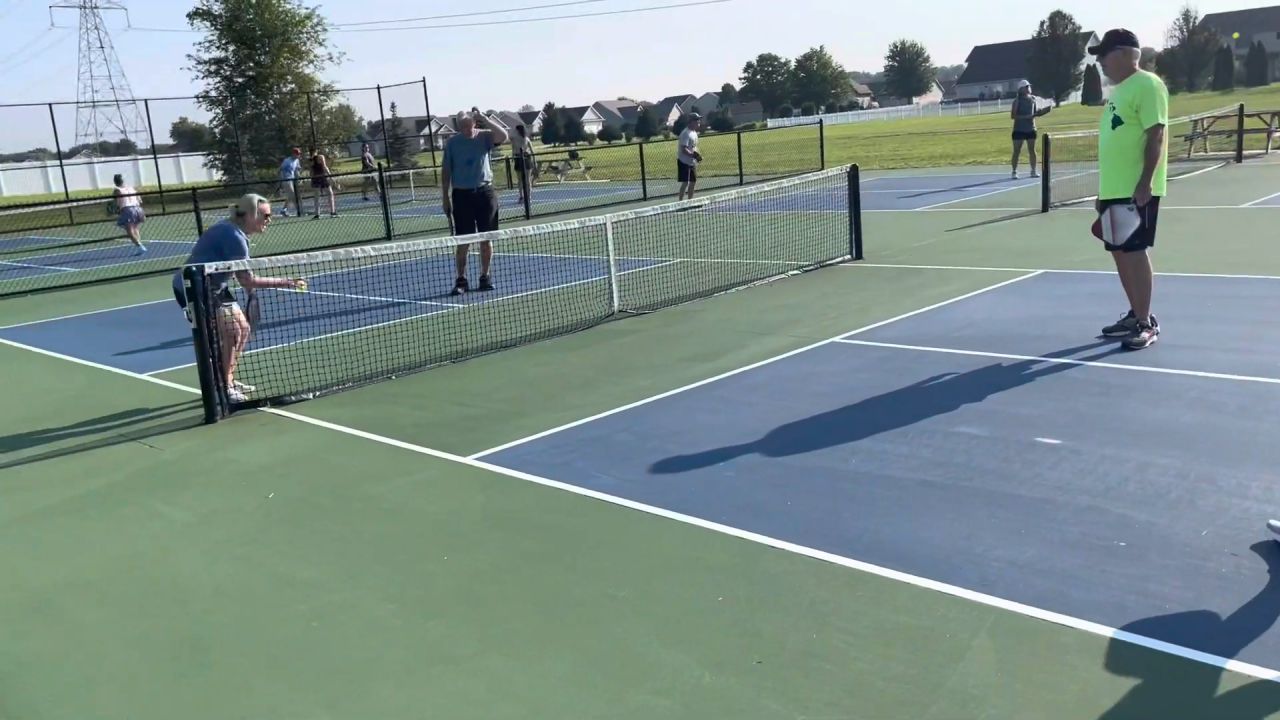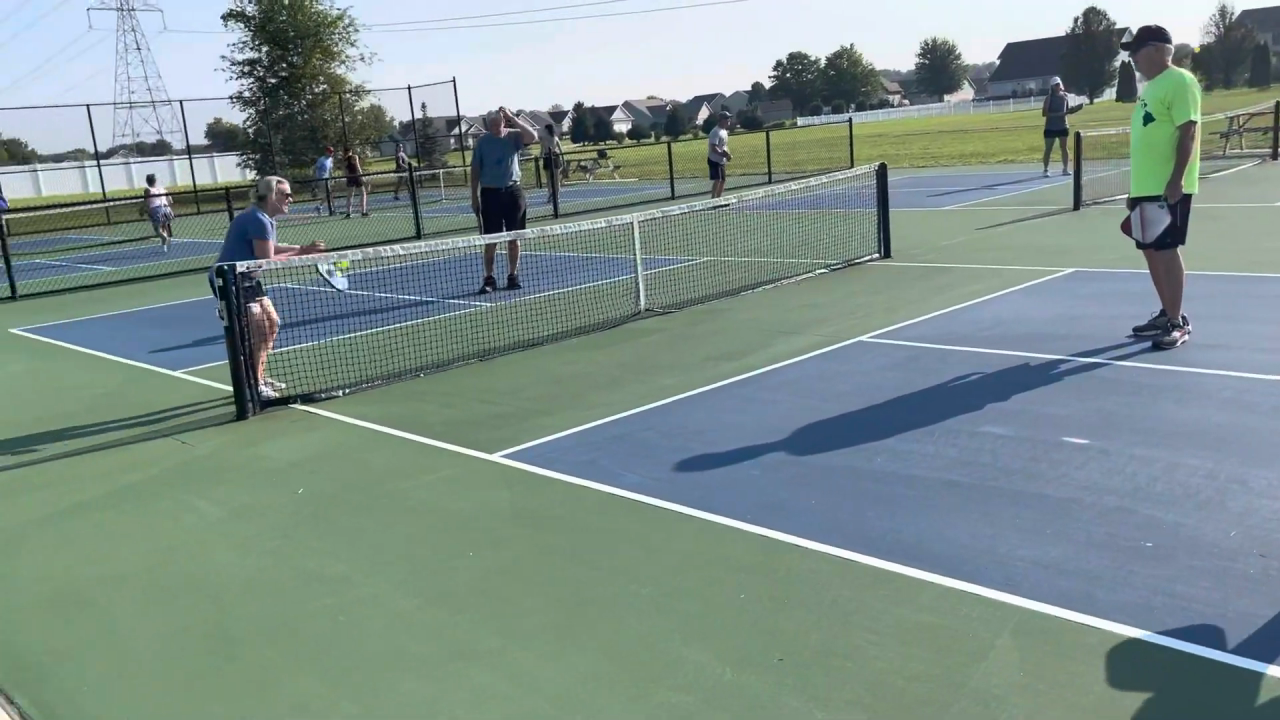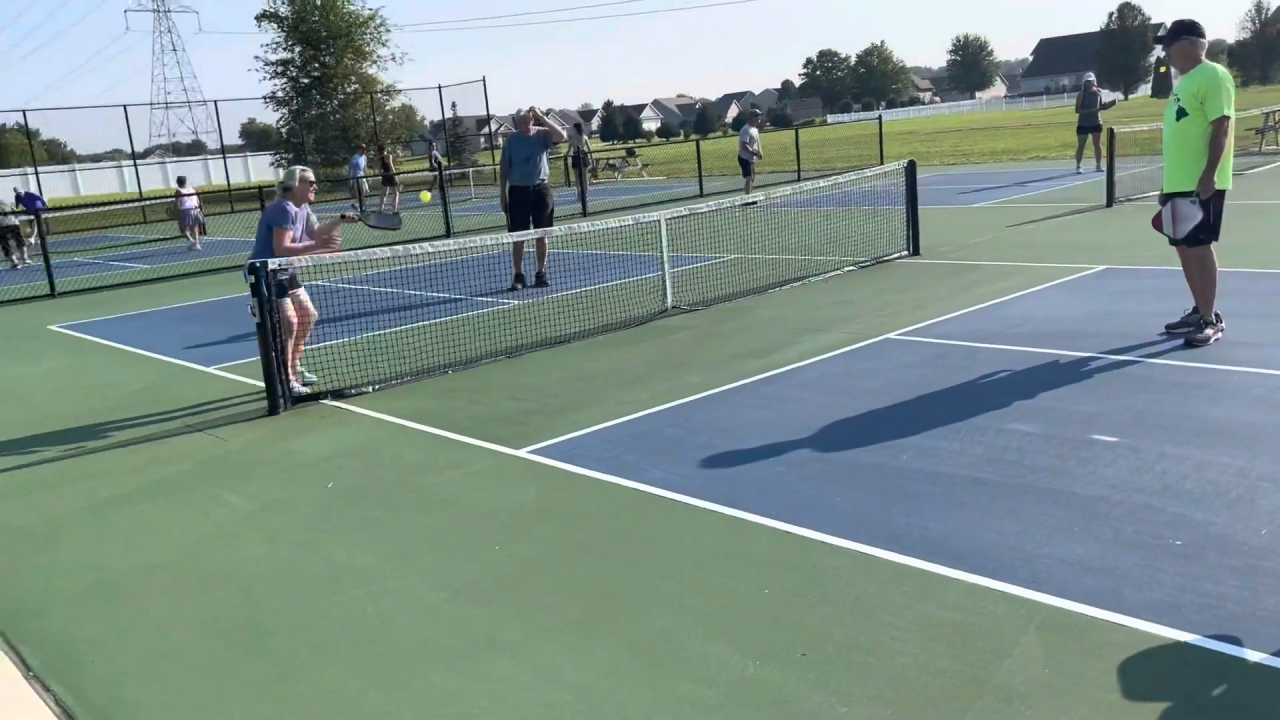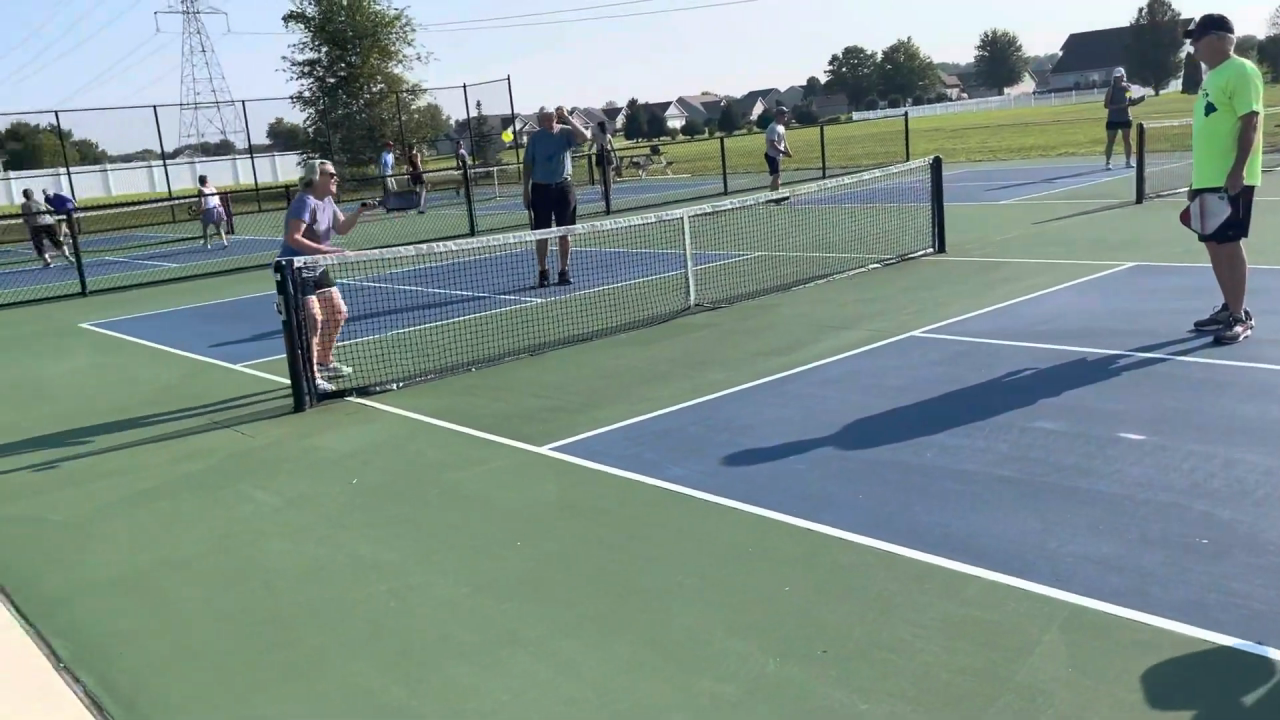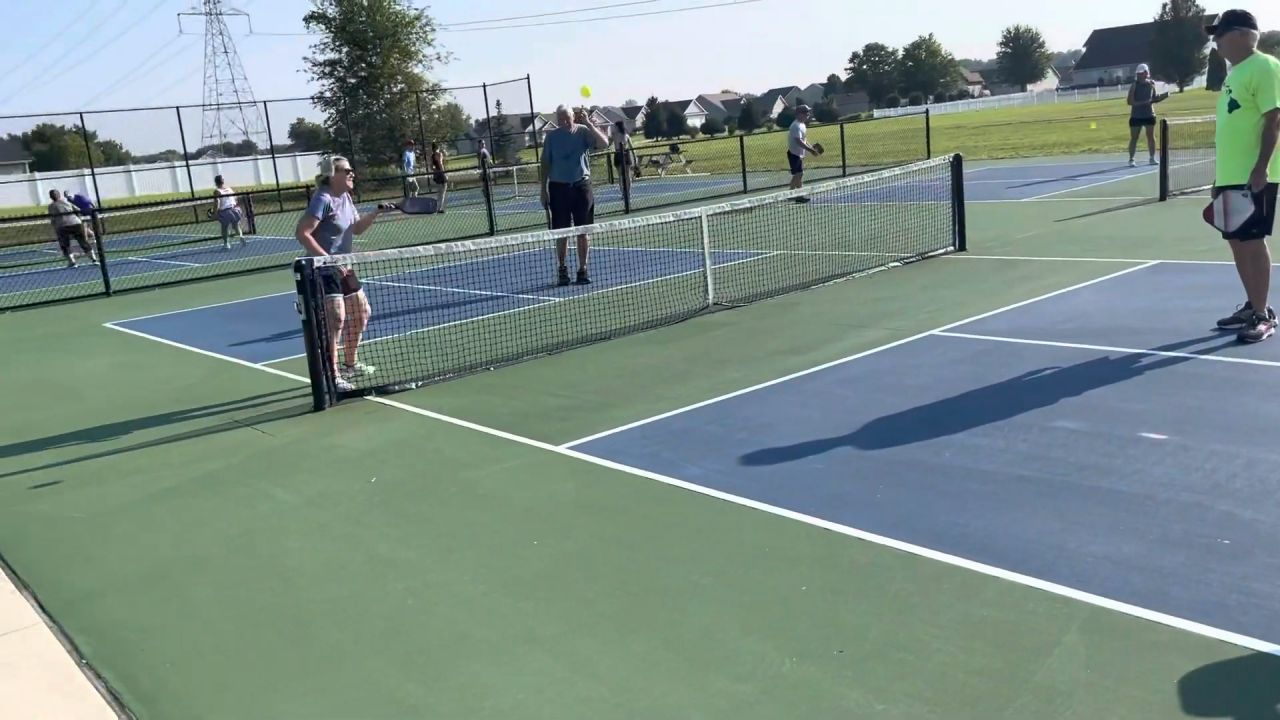
dt=0.1s
person 1, frame 1
left shoulder: (1147, 85)
right shoulder: (1118, 89)
left elbow: (1156, 136)
left wrist: (1145, 182)
right wrist: (1104, 190)
left hip: (1137, 189)
right hip: (1114, 189)
left knee: (1135, 251)
right knee: (1120, 251)
left ankle: (1146, 323)
right ankle: (1135, 315)
person 1, frame 2
left shoulder: (1179, 81)
right shoulder: (1150, 86)
left elbow: (1188, 133)
left wrist: (1176, 179)
right wrist: (1134, 188)
left hip: (1169, 187)
right hip: (1145, 186)
left knee: (1166, 250)
right knee: (1150, 250)
left ankle: (1178, 323)
right ankle: (1166, 314)
person 1, frame 3
left shoulder: (1212, 76)
right shoulder: (1184, 80)
left elbow: (1221, 128)
left wrist: (1209, 175)
right wrist: (1167, 183)
left hip: (1202, 182)
right hip: (1178, 182)
left knee: (1199, 246)
right knee: (1184, 246)
left ankle: (1211, 320)
right ankle: (1200, 311)
person 1, frame 4
left shoulder: (1241, 71)
right shoulder: (1212, 76)
left elbow: (1250, 123)
left wrist: (1237, 171)
right wrist: (1196, 180)
left hip: (1231, 179)
right hip: (1208, 179)
left knee: (1229, 243)
right knee: (1213, 243)
left ankle: (1240, 316)
right ankle: (1229, 308)
person 1, frame 5
right shoulder: (1236, 71)
right wrist: (1220, 177)
right hip: (1231, 175)
left knee: (1252, 240)
right knee: (1236, 241)
right ankle: (1253, 306)
person 2, frame 1
left shoulder: (237, 229)
right shoulder: (235, 236)
left elbow: (239, 269)
right elbow: (247, 281)
right wrist: (282, 282)
left hip: (212, 287)
left knee: (242, 329)
right knee: (231, 333)
left ankle: (228, 380)
right ankle: (223, 388)
person 2, frame 2
left shoulder: (267, 217)
right shoulder: (259, 219)
left elbow: (272, 250)
right elbow: (267, 260)
left wrist: (303, 249)
right wrist: (301, 253)
left hip: (248, 279)
left knee: (272, 323)
right knee: (259, 329)
left ankle: (259, 377)
right ankle: (255, 386)
person 2, frame 3
left shoulder: (301, 207)
right shoulder: (285, 209)
left elbow: (317, 233)
right elbow: (281, 248)
left wrist: (340, 220)
right wrist: (318, 246)
left hip: (283, 272)
left knee: (309, 316)
right knee: (288, 324)
left ankle: (294, 370)
right ankle: (286, 381)
person 2, frame 4
left shoulder: (327, 201)
right shoulder: (306, 202)
left elbow: (342, 228)
right elbow: (291, 238)
left wrist: (361, 209)
right wrist: (328, 251)
left hip: (318, 270)
right hip: (296, 271)
left knee: (338, 313)
right knee: (313, 322)
left ankle: (326, 364)
right ankle: (312, 378)
person 2, frame 5
left shoulder: (345, 197)
right shoulder: (323, 200)
left elbow: (357, 228)
right elbow: (302, 233)
left wrist: (377, 212)
right wrist: (326, 258)
left hip: (342, 270)
right hip: (324, 271)
left knee: (362, 313)
right knee: (336, 320)
left ankle: (350, 364)
right ankle: (333, 376)
person 3, frame 1
left shoulder: (484, 136)
right shoulder: (452, 142)
left elbow: (503, 136)
right elbow: (446, 170)
left wrist: (483, 118)
right wrist: (446, 197)
left hip: (484, 192)
right hip: (462, 195)
left knee: (486, 238)
right knee: (463, 241)
left ankle: (485, 277)
right ankle: (461, 280)
person 3, frame 2
left shoulder: (513, 136)
right shoulder: (481, 142)
left elbow: (532, 137)
right elbow: (475, 169)
left wrist: (512, 118)
right wrist: (474, 195)
left hip: (512, 191)
right hip: (490, 194)
left knee: (514, 237)
left ankle: (513, 275)
right ankle: (489, 279)
person 3, frame 3
left shoulder: (542, 135)
right shoulder: (511, 140)
left elbow: (561, 137)
right elbow: (504, 167)
left wrist: (542, 118)
right wrist: (503, 193)
left hip: (540, 189)
right hip: (518, 191)
left knee: (541, 235)
left ankle: (541, 273)
right ankle: (518, 275)
person 3, frame 4
left shoulder: (566, 132)
right shoulder: (534, 138)
left elbow: (585, 138)
right elbow: (528, 164)
left wrist: (568, 119)
right wrist: (526, 190)
left hip: (563, 186)
right hip: (540, 189)
left knee: (564, 232)
left ankle: (564, 271)
right ankle: (543, 271)
person 3, frame 5
left shoulder: (583, 132)
right shoulder: (552, 136)
left elbow: (604, 143)
right elbow: (545, 163)
left wrist: (588, 123)
right wrist: (543, 189)
left hip: (581, 186)
right hip: (558, 188)
left knee: (582, 231)
left ankle: (582, 270)
right ankle: (562, 268)
